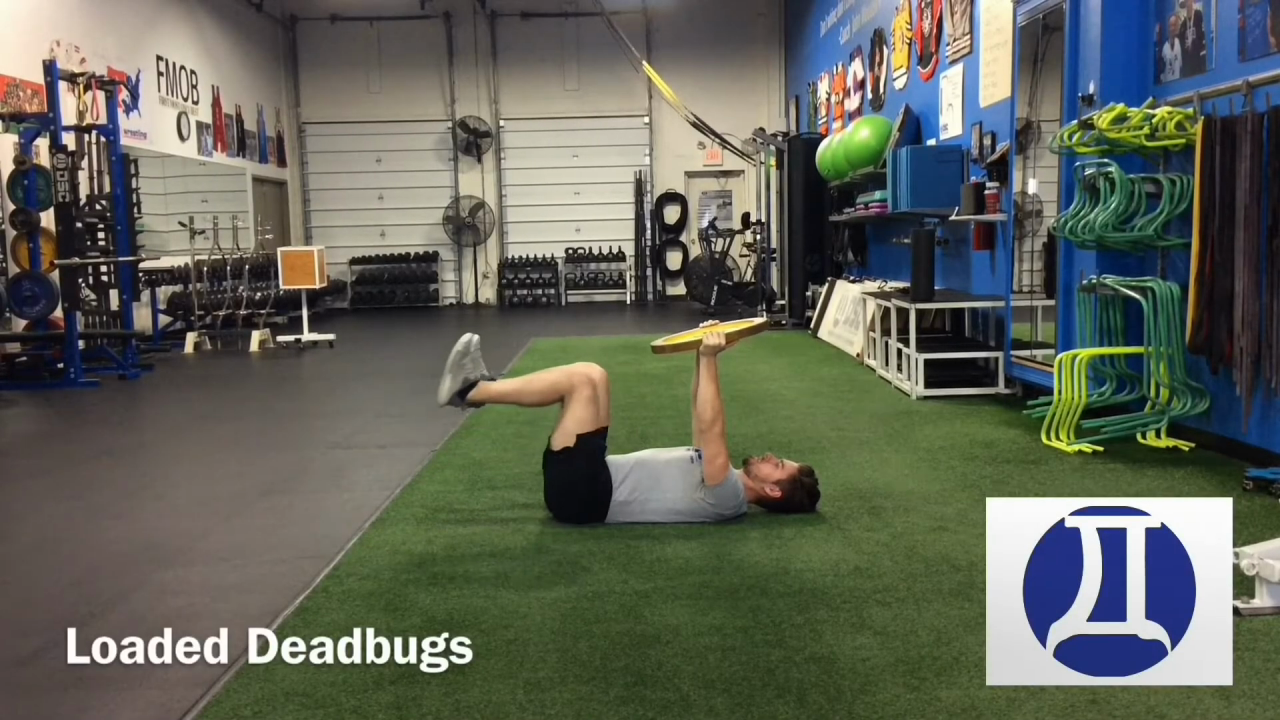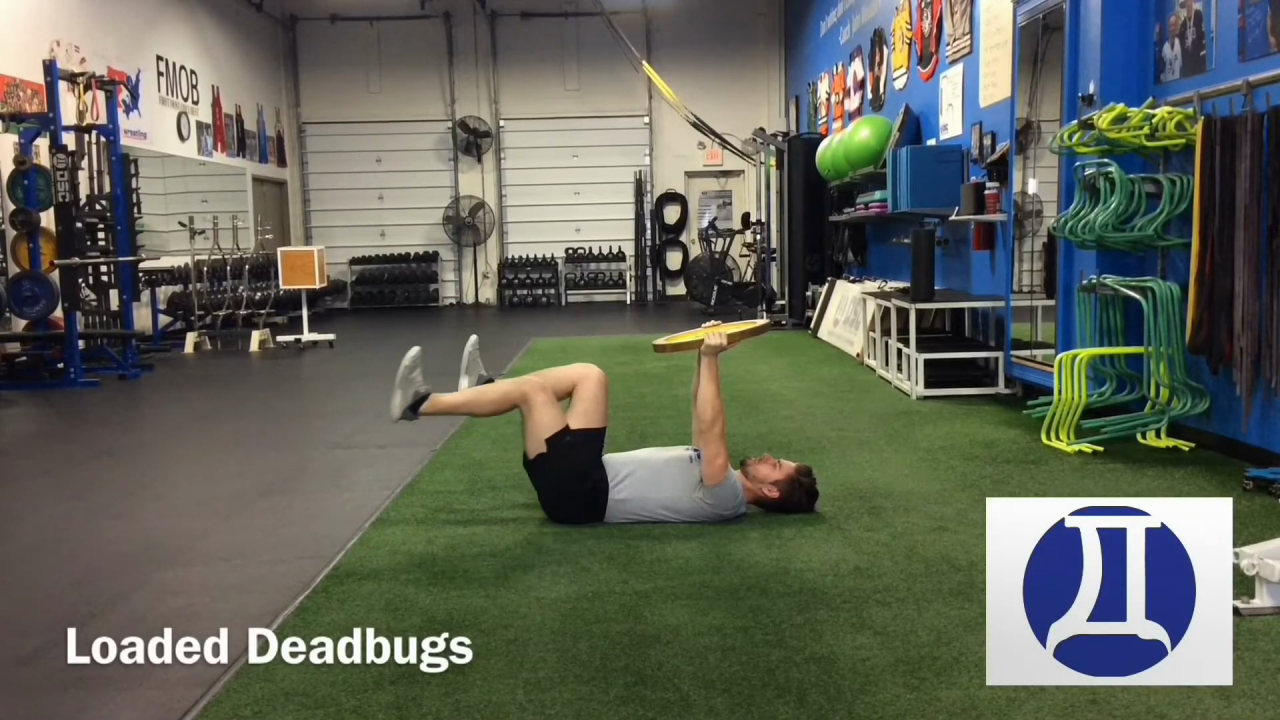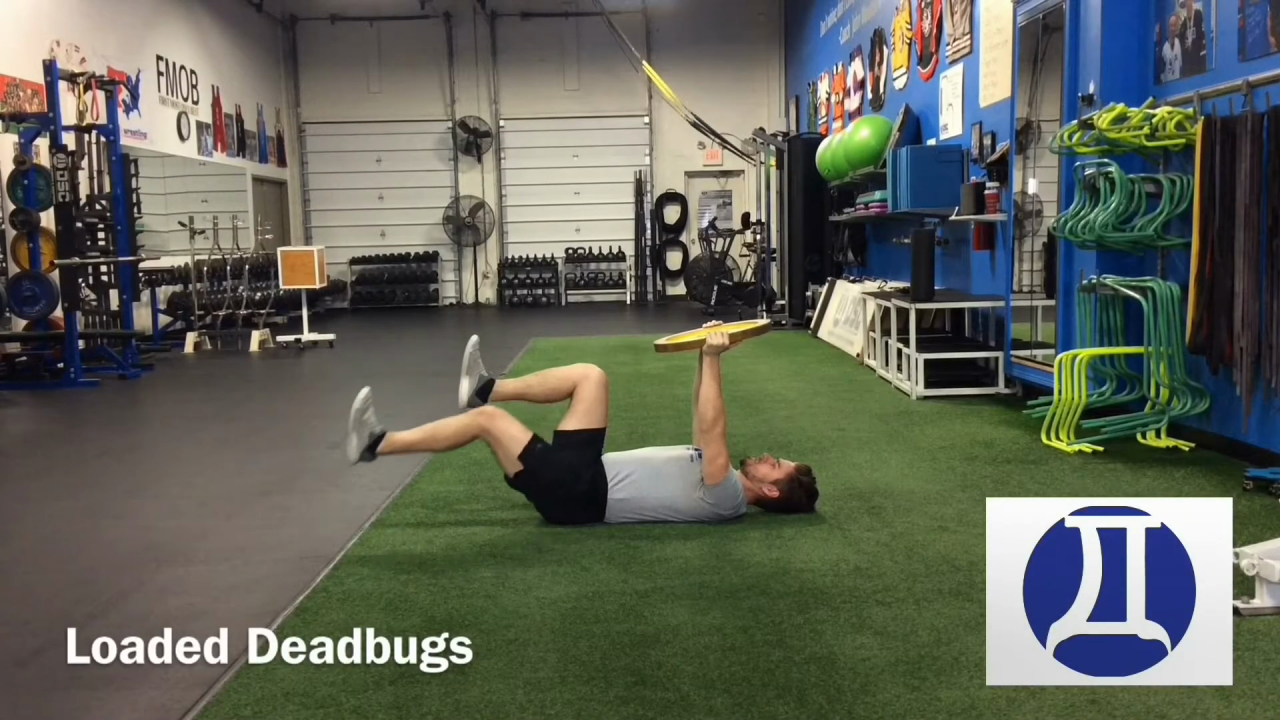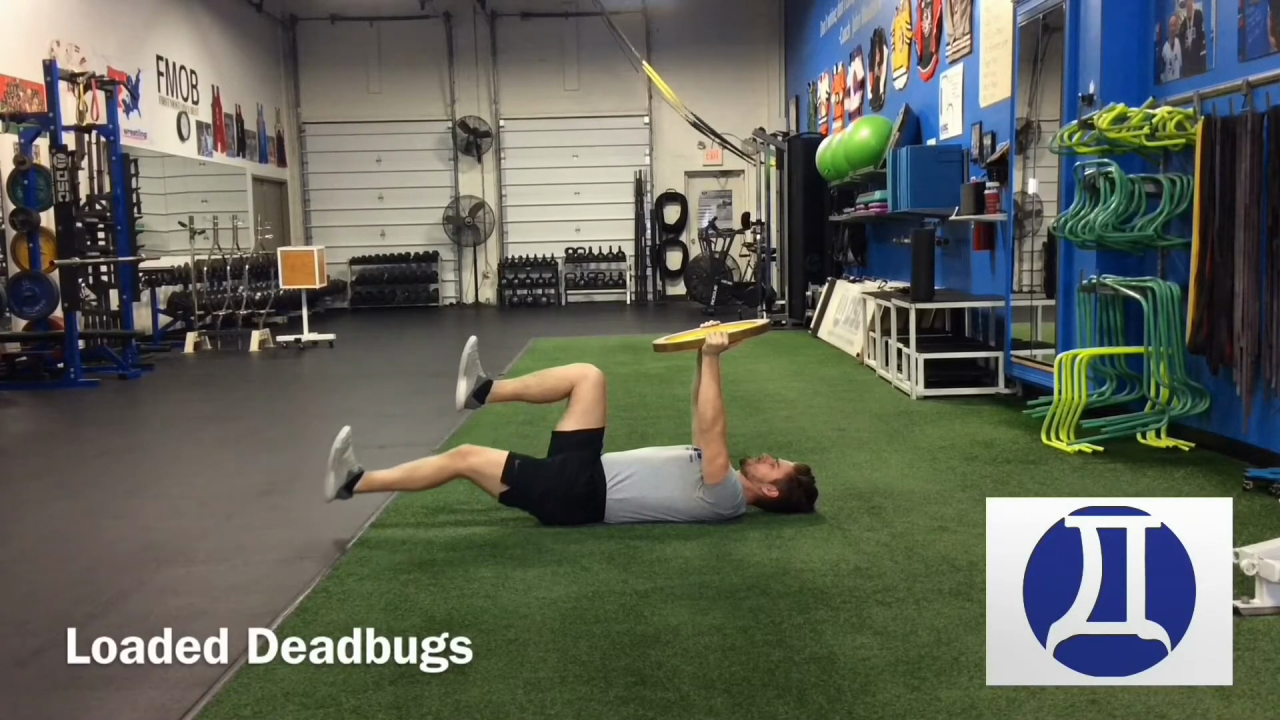
dt=0.4s
person 1, frame 1
left shoulder: (726, 497)
right shoulder: (727, 481)
left elbow: (711, 431)
right elbow: (704, 423)
left wrist: (709, 360)
right wrist: (702, 358)
left hip: (583, 496)
right hip: (596, 479)
left knee: (580, 381)
right knee: (591, 374)
left ankle: (467, 392)
right ankle: (485, 388)
person 1, frame 2
left shoulder: (725, 497)
right shoulder: (724, 480)
left elbow: (711, 431)
right elbow: (704, 423)
left wrist: (710, 360)
right wrist: (703, 358)
left hip: (579, 494)
right hip: (590, 474)
left knee: (532, 390)
right knee: (589, 375)
left ankle: (420, 403)
right ankle: (486, 389)
person 1, frame 3
left shoulder: (726, 498)
right shoulder: (725, 481)
left elbow: (711, 430)
right elbow: (704, 421)
left wrist: (712, 360)
right wrist: (704, 360)
left hip: (578, 494)
right hip: (587, 472)
left knee: (487, 420)
right knee: (590, 375)
left ankle: (377, 444)
right ankle: (487, 388)
person 1, frame 4
left shoulder: (725, 496)
right shoulder: (722, 480)
left elbow: (712, 430)
right elbow: (703, 420)
left wrist: (711, 359)
right wrist: (703, 357)
left hip: (578, 494)
right hip: (585, 471)
left knee: (465, 457)
right knee: (588, 375)
left ankle: (355, 482)
right ankle: (485, 391)
